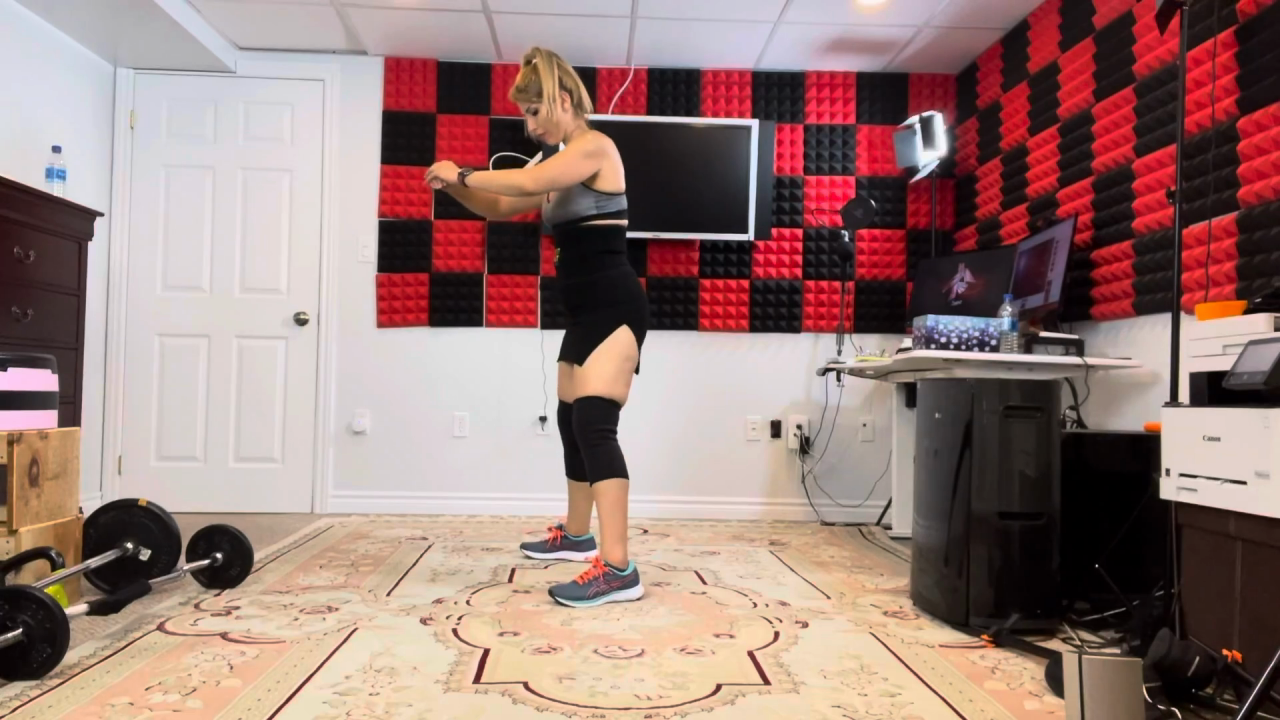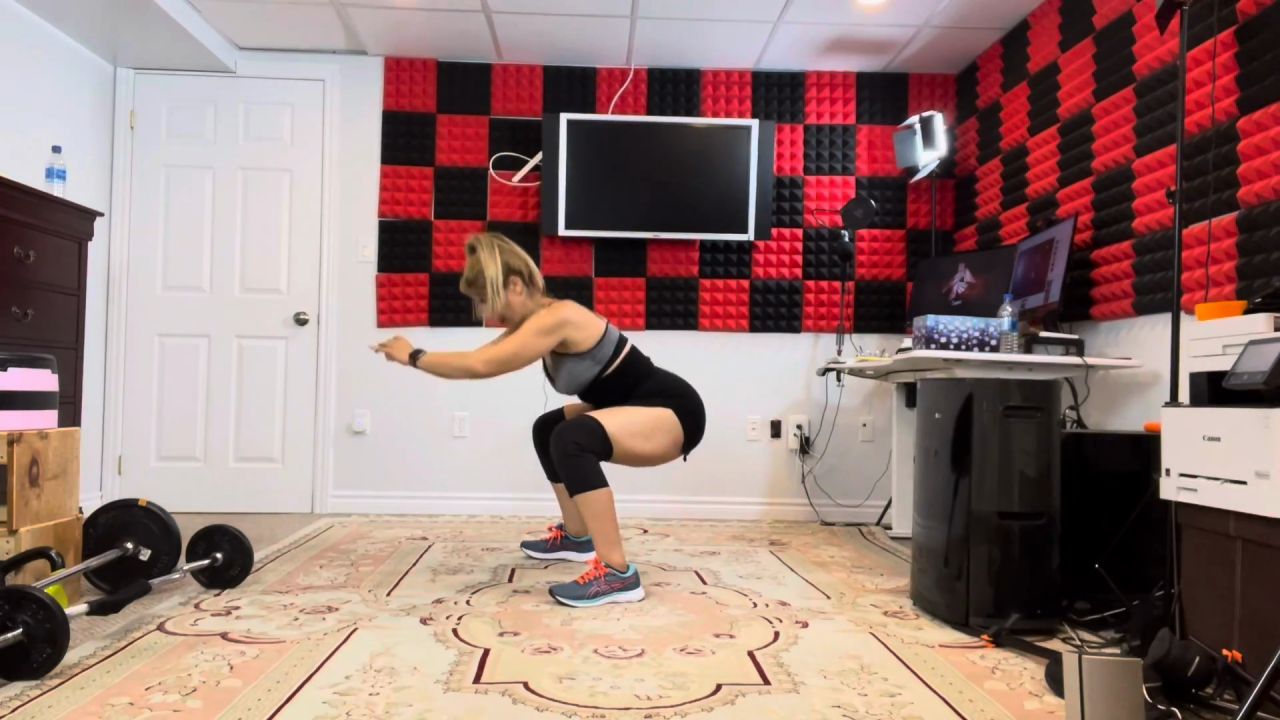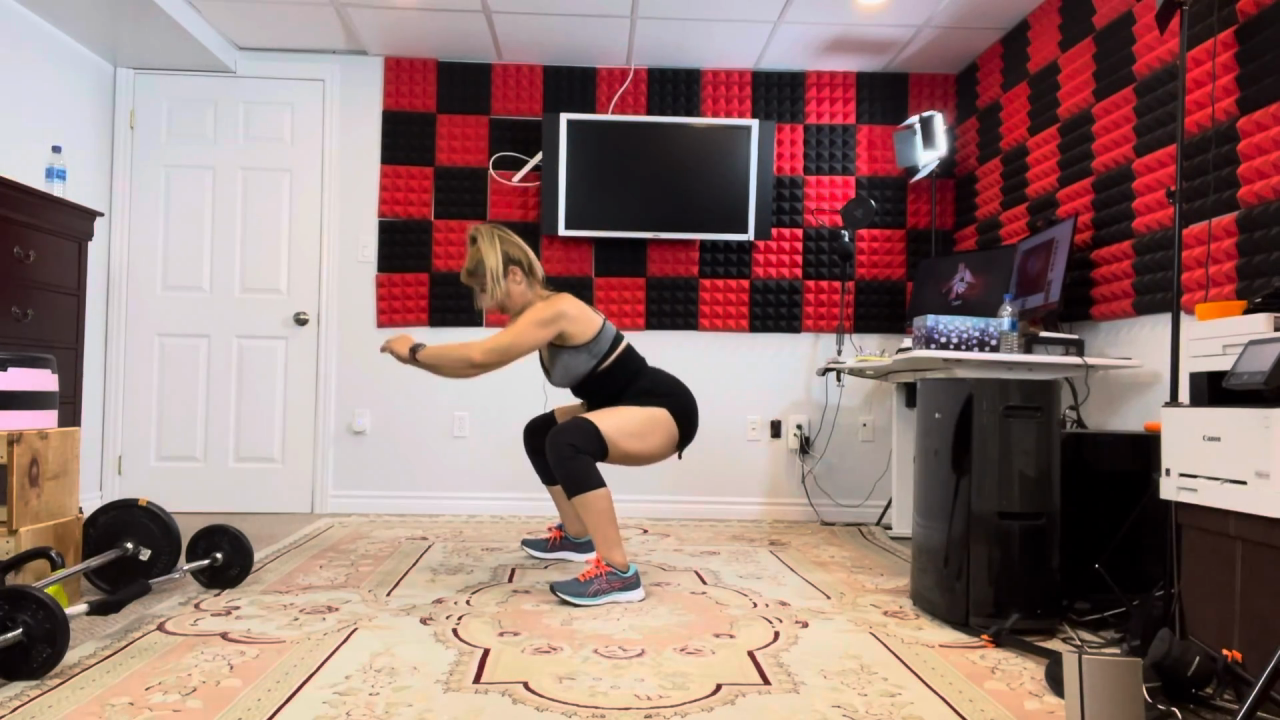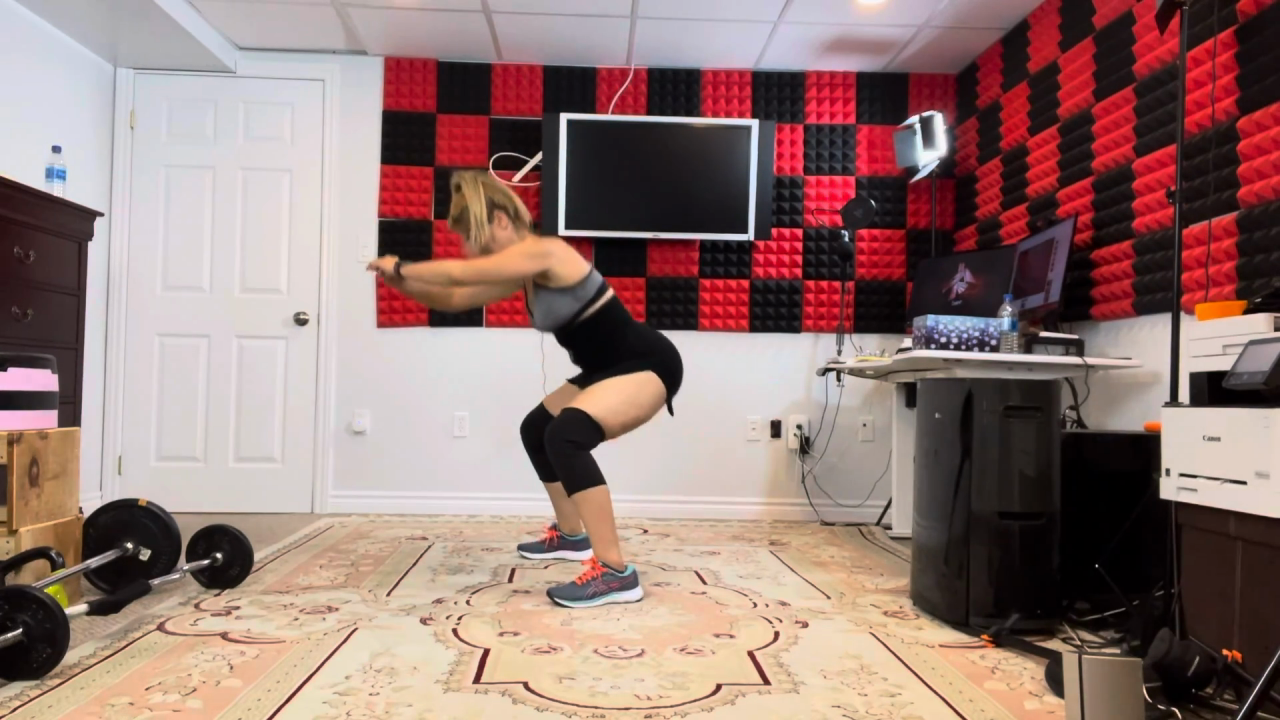
dt=1s
person 1, frame 1
left shoulder: (595, 146)
right shoulder: (562, 167)
left elbow: (529, 182)
right elbow: (502, 206)
left wrist: (463, 173)
right wrist: (455, 185)
left hip: (615, 308)
right hip: (589, 312)
left knee: (594, 424)
right knee: (572, 422)
left ankle: (617, 569)
right ankle: (576, 534)
person 1, frame 2
left shoulder: (559, 318)
right shoulder: (540, 323)
left elbow: (482, 365)
right elbow: (481, 362)
left wrist: (414, 357)
right wrist: (415, 353)
left hip: (673, 410)
right hip: (639, 407)
left knee: (571, 438)
right knee: (548, 430)
left ankle: (617, 572)
right ankle: (576, 535)
person 1, frame 3
left shoulder: (557, 311)
right shoulder: (539, 319)
left elbow: (480, 356)
right elbow: (474, 364)
left wrist: (416, 352)
right wrist: (414, 352)
left hip: (666, 408)
right hip: (634, 406)
left knee: (567, 442)
right knee: (539, 435)
left ankle: (618, 573)
right ankle: (576, 536)
person 1, frame 4
left shoulder: (543, 251)
right shoulder: (526, 270)
left elbow: (460, 274)
right elbow: (454, 298)
left wrist: (400, 270)
right wrist: (402, 279)
left hip: (650, 366)
right hip: (615, 369)
left knee: (566, 435)
right knee: (537, 428)
left ankle: (615, 572)
right ankle: (572, 535)
